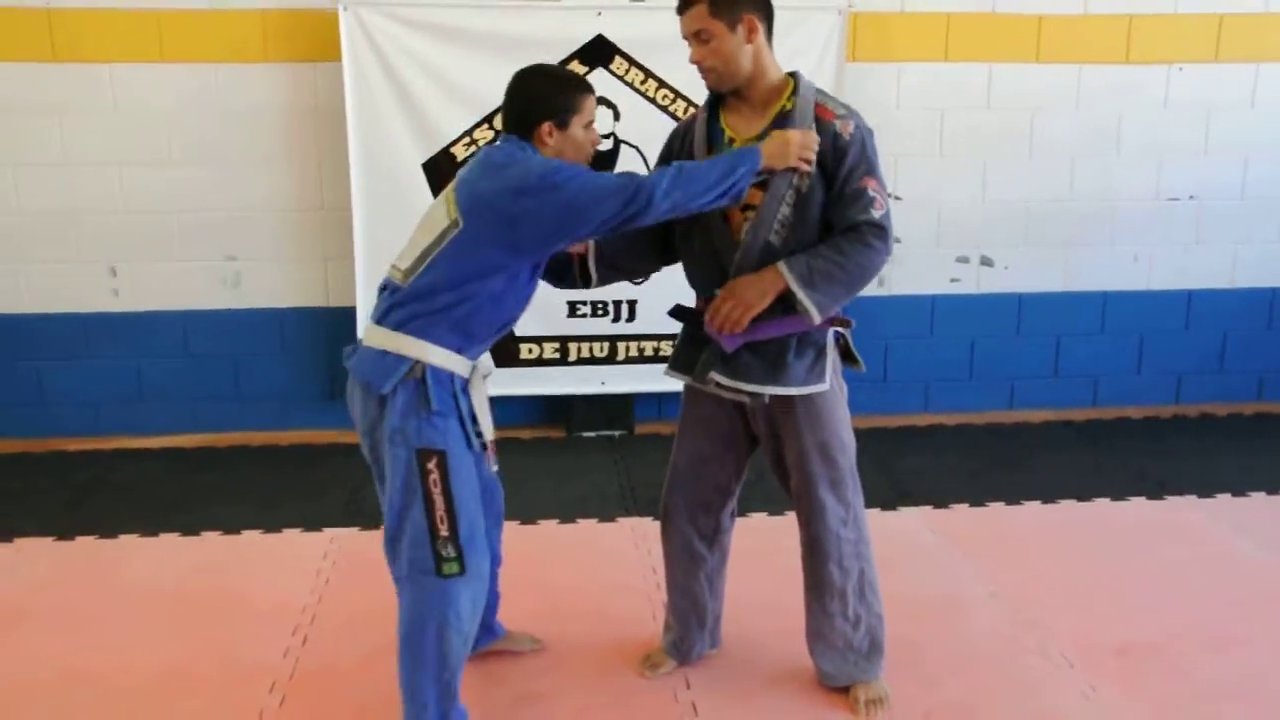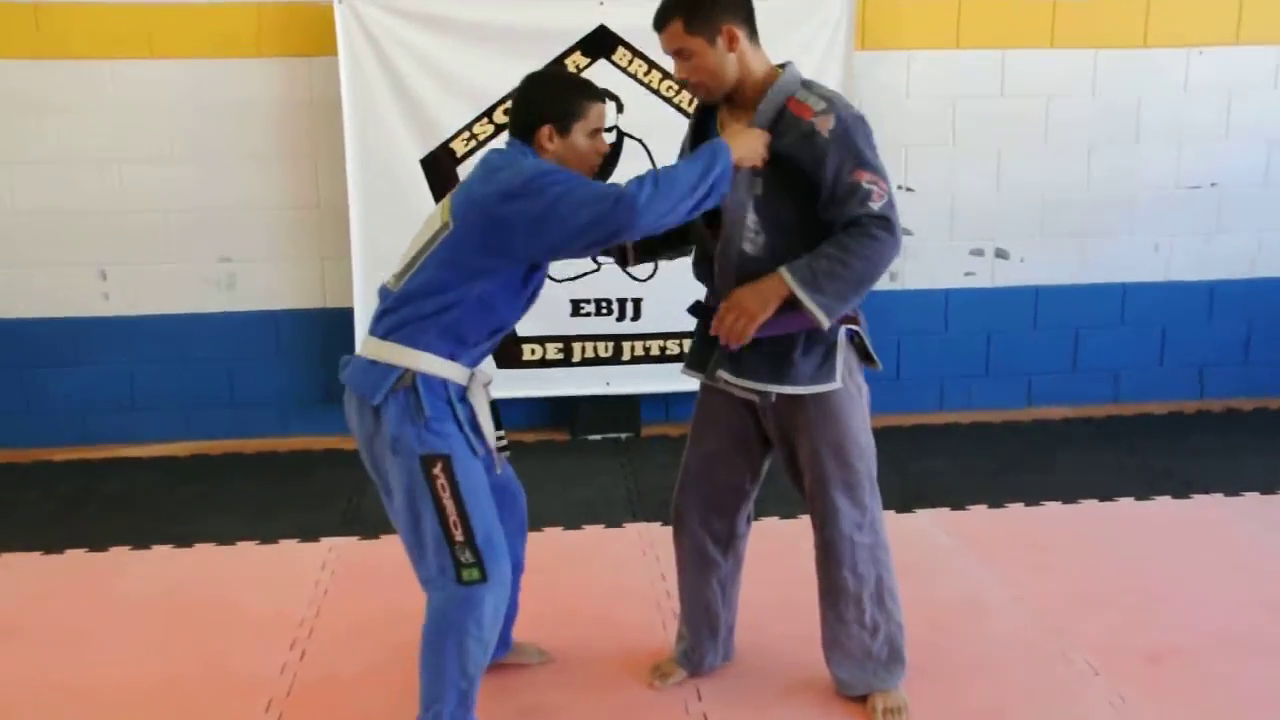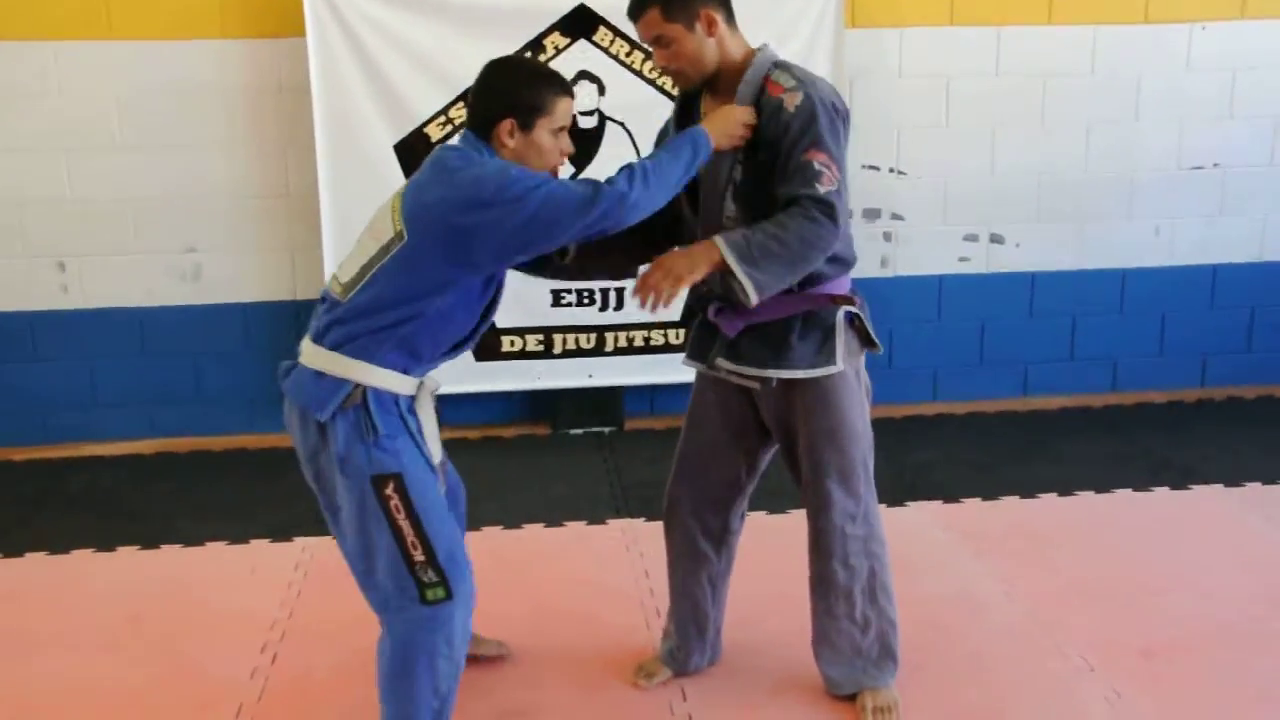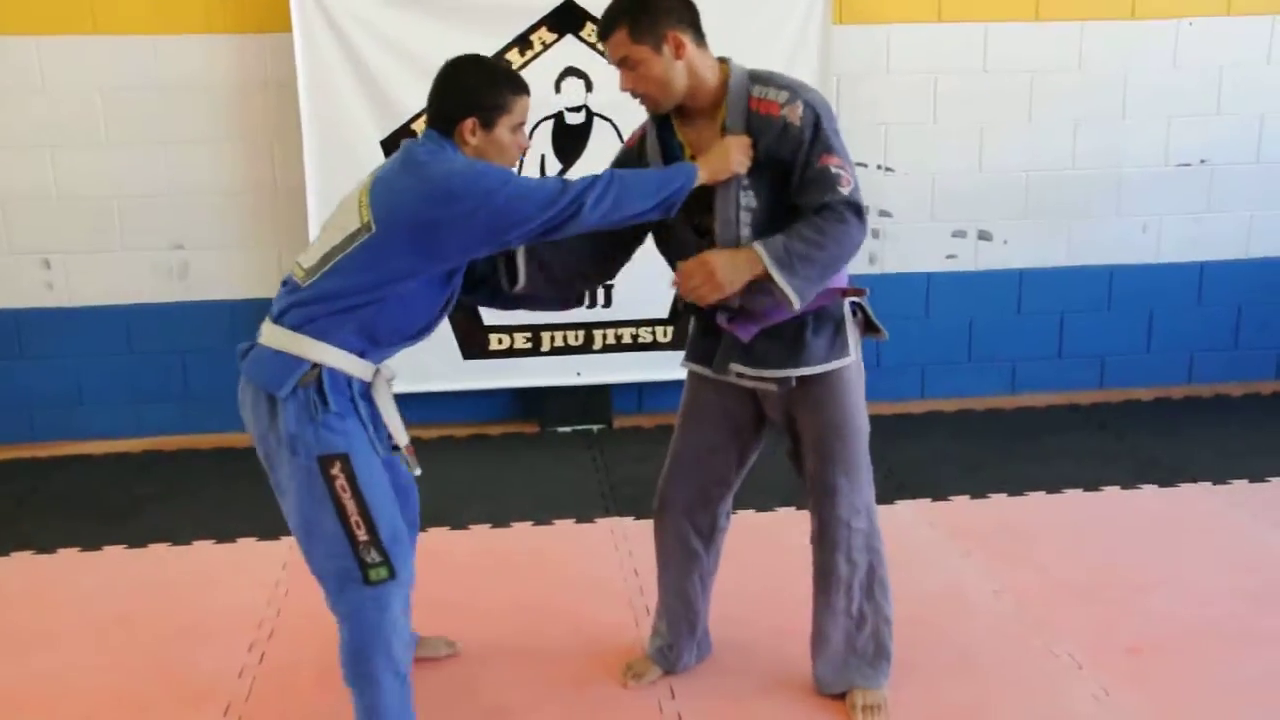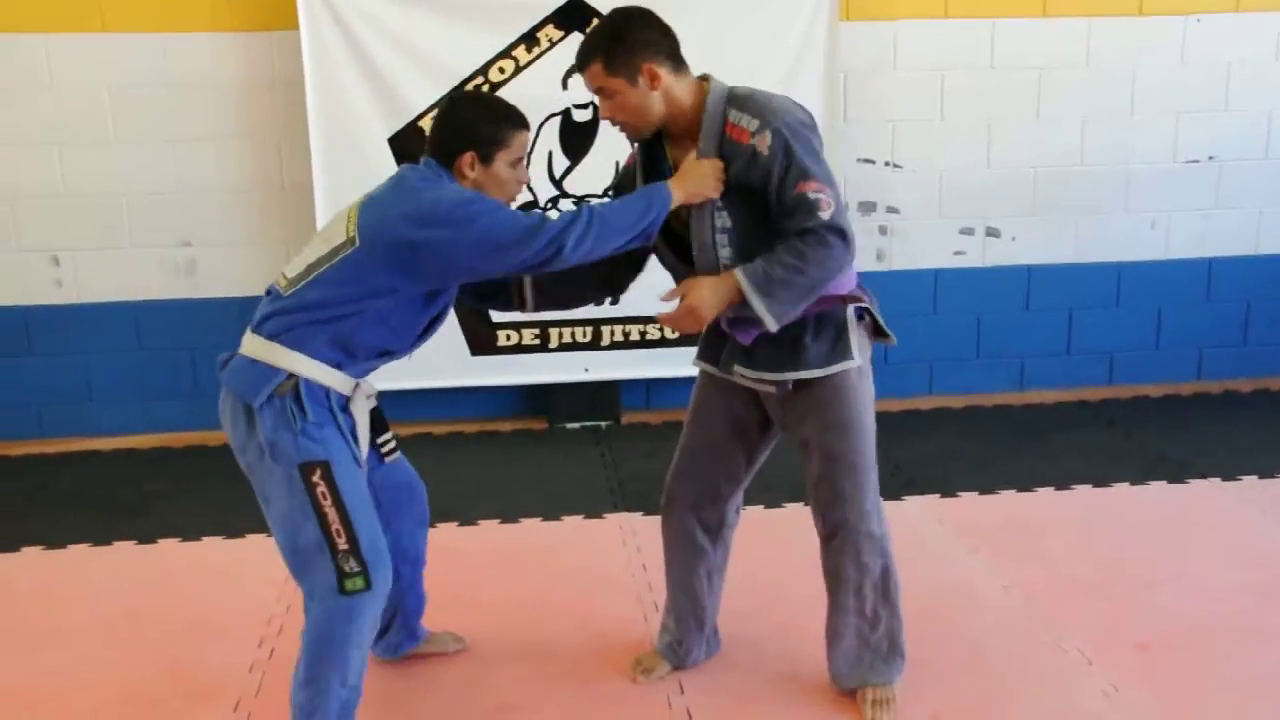
dt=0.3s
person 1, frame 1
left shoulder: (834, 128)
right shoulder: (692, 137)
left elbow: (869, 238)
right elbow: (652, 240)
left wrist: (775, 282)
right wrist: (581, 251)
left hip: (799, 357)
right hip: (715, 354)
left knee: (829, 517)
right knee: (689, 507)
left ankle: (851, 661)
right ankle: (688, 635)
person 1, frame 2
left shoulder: (823, 122)
right shoulder: (707, 125)
left elbow: (874, 233)
left wrist: (776, 288)
left hip: (811, 355)
right hip: (732, 353)
left knee: (845, 519)
right knee: (702, 510)
right ankle: (702, 646)
person 1, frame 3
left shoulder: (797, 102)
right shoulder: (690, 116)
left elbow: (815, 224)
right elbow: (657, 233)
left wrist: (712, 257)
right wrist: (562, 249)
left hip: (815, 342)
right hip: (730, 344)
left knee: (840, 510)
right knee: (697, 504)
right ankle: (689, 643)
person 1, frame 4
left shoulder: (790, 111)
right shoulder: (648, 146)
left elbow: (843, 221)
right elbow: (592, 250)
left wrist: (751, 263)
right wrist: (500, 258)
left hip: (813, 338)
right hip: (724, 346)
left knee: (842, 509)
right knee: (685, 503)
right ankle: (678, 644)
person 1, frame 5
left shoulder: (770, 129)
right shoulder: (651, 155)
left elbow: (828, 241)
right elbow: (613, 260)
left wrist: (733, 289)
right wrist: (518, 282)
left hip: (819, 343)
right hip: (737, 351)
left knee: (850, 511)
right knee: (695, 498)
right ankle: (687, 639)
person 2, frame 1
left shoulder: (504, 174)
right shoulder: (528, 183)
right elbow: (644, 197)
left wrist: (573, 250)
right wrist: (760, 157)
left hip: (416, 375)
right hip: (410, 384)
left knee: (479, 506)
right knee: (444, 565)
left ankle: (475, 631)
person 2, frame 2
left shoulder: (510, 183)
right shoulder: (523, 186)
left elbow: (595, 219)
right elbow: (629, 210)
right wrist: (725, 154)
left hip: (428, 387)
right hip: (407, 395)
left knee: (500, 511)
right knee: (473, 572)
left ankle: (485, 642)
person 2, frame 3
left shoulder: (462, 177)
right shoulder: (483, 191)
left elbow: (556, 246)
right elbow: (607, 205)
right wrist: (705, 137)
left hip: (361, 393)
right hip: (351, 407)
left knee: (441, 504)
right knee: (435, 589)
left ankle: (448, 642)
person 2, frame 4
left shoulder: (423, 174)
right shoulder: (451, 186)
left elbow: (482, 278)
right elbow: (575, 205)
right wrist: (700, 171)
left hip: (324, 379)
right hip: (305, 389)
left knee: (394, 505)
right knee: (377, 572)
left ankle: (379, 645)
person 2, frame 5
left shoulder: (428, 201)
right shoulder: (438, 212)
left elbow: (497, 286)
right elbow: (557, 240)
right wrist: (673, 193)
left hip: (318, 390)
right hip: (284, 398)
left knee: (400, 504)
right knee: (355, 574)
left ankle: (396, 634)
